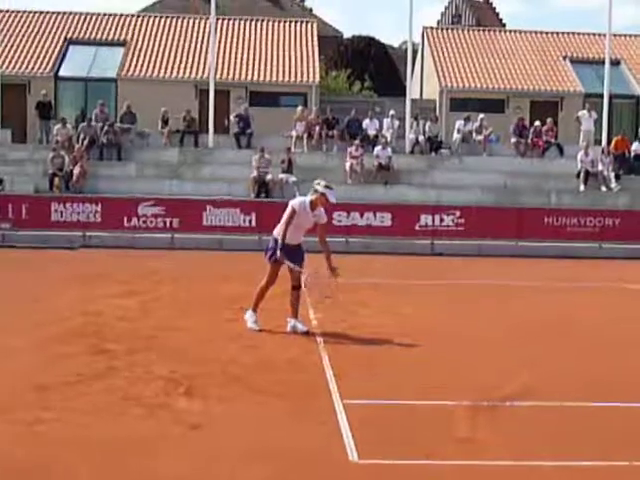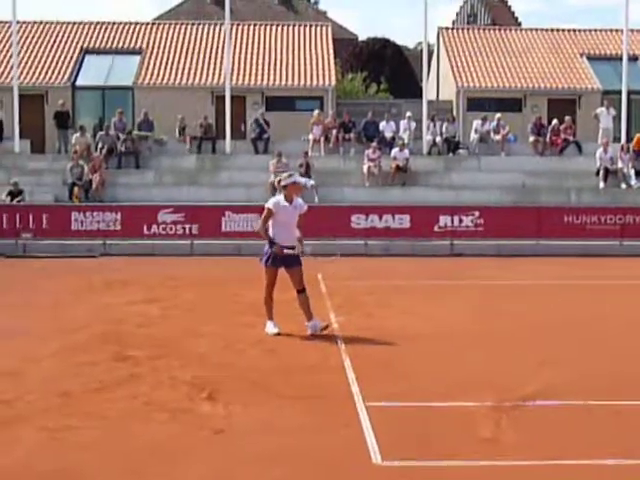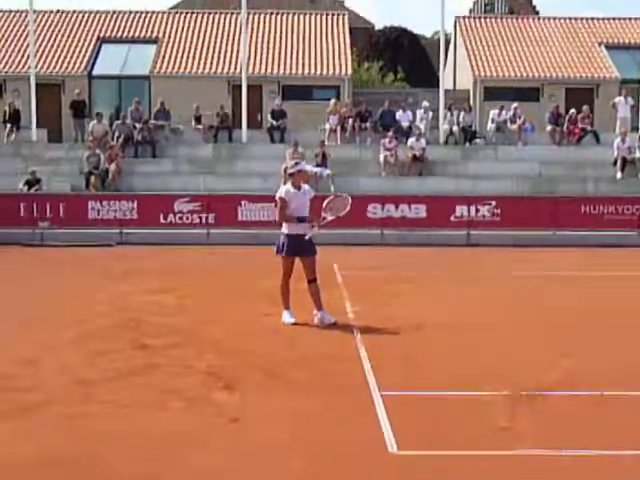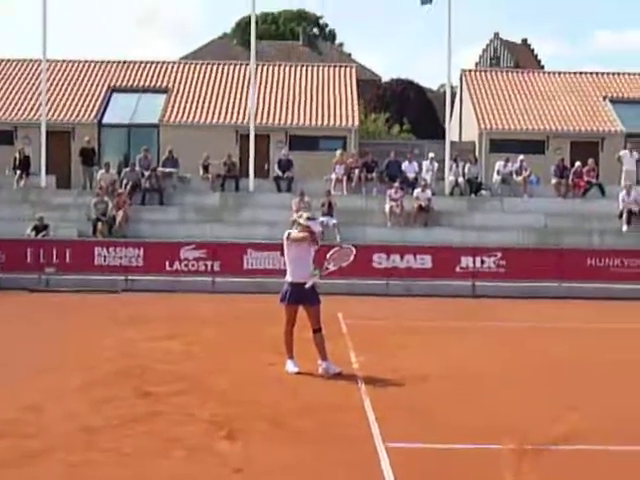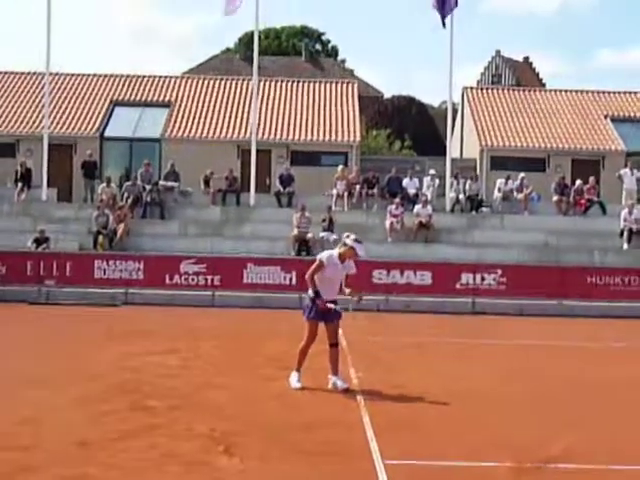
dt=1s
person 1, frame 1
left shoulder: (320, 214)
right shoulder: (298, 203)
left elbow: (322, 241)
right elbow: (284, 227)
left wrist: (330, 264)
right wrist: (280, 248)
left hip: (296, 247)
right hip: (280, 243)
left knee: (297, 283)
right knee: (270, 281)
left ankle: (293, 321)
right ankle: (252, 313)
person 1, frame 2
left shoulder: (299, 204)
right shoulder: (275, 203)
right elbow: (262, 226)
left wrist: (300, 243)
right wrist: (272, 244)
left hip: (290, 249)
right hip: (275, 248)
left knee: (300, 286)
right knee: (270, 287)
left ankle: (311, 323)
right ankle: (270, 322)
person 1, frame 3
left shoulder: (307, 190)
right shoulder: (285, 191)
right elbow: (281, 217)
left wrist: (313, 221)
right wrist: (302, 219)
left hip: (305, 237)
right hip: (290, 237)
left knee: (312, 277)
right knee: (286, 276)
left ankle: (320, 313)
right ankle: (286, 312)
person 1, frame 4
left shoulder: (311, 242)
right shoulder: (289, 235)
right elbow: (302, 236)
right wrist: (312, 237)
left hip: (308, 286)
right hip: (293, 286)
left knee: (317, 326)
right knee: (290, 325)
left ankle: (324, 362)
right ankle: (290, 360)
person 1, frame 5
left shoulder: (349, 265)
right shoulder: (326, 257)
left elbow: (341, 285)
right elbow: (309, 276)
left wrist: (349, 292)
right wrist: (317, 296)
left hip: (331, 303)
right hip: (316, 301)
left knee: (334, 341)
right knee: (310, 338)
left ankle: (334, 378)
right ankle: (296, 373)
